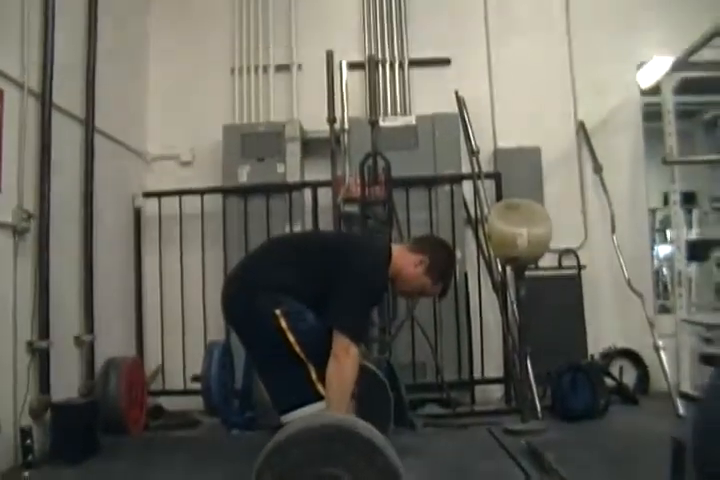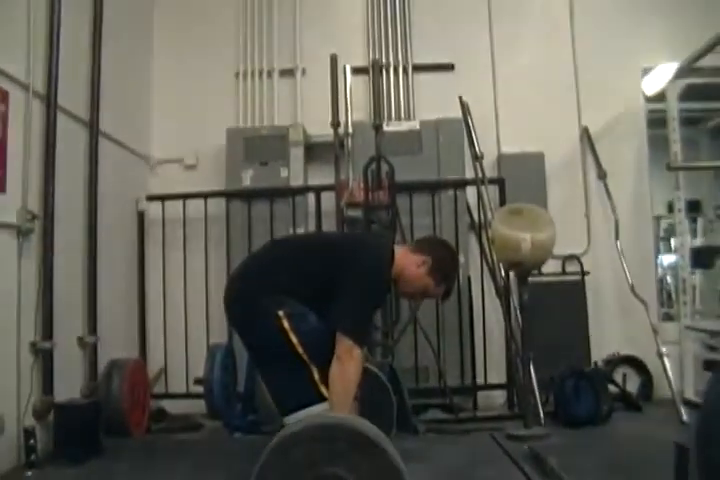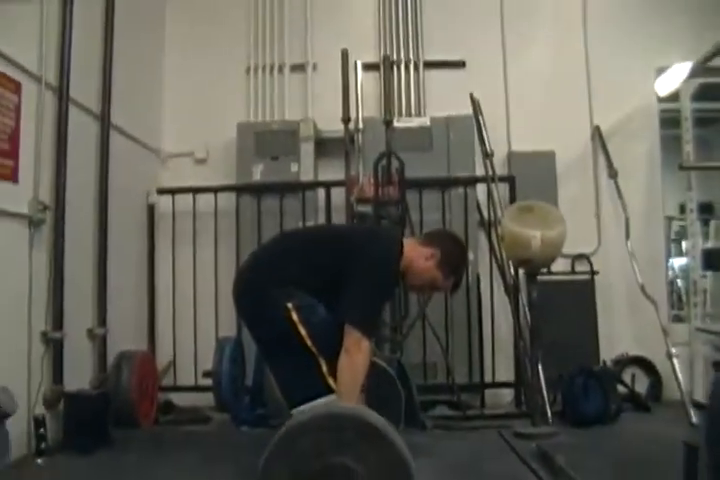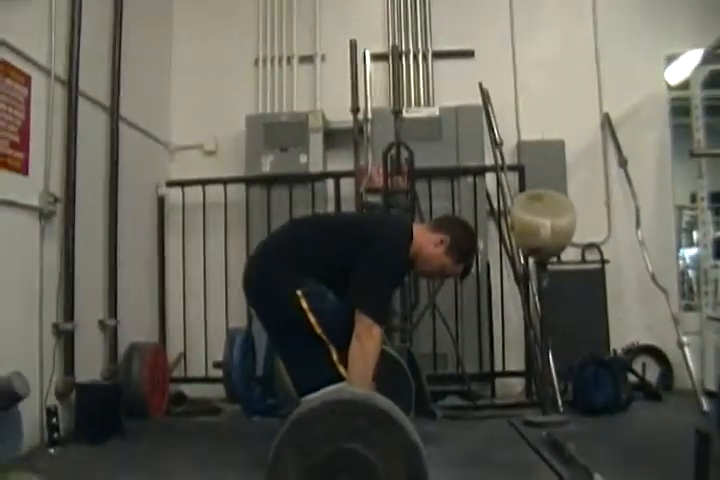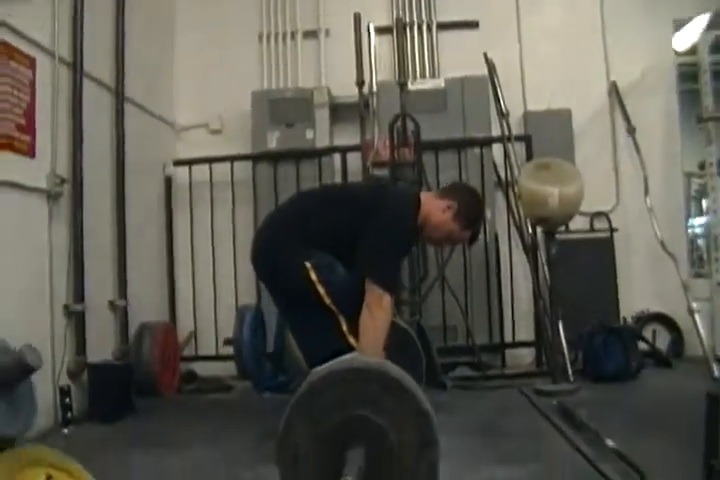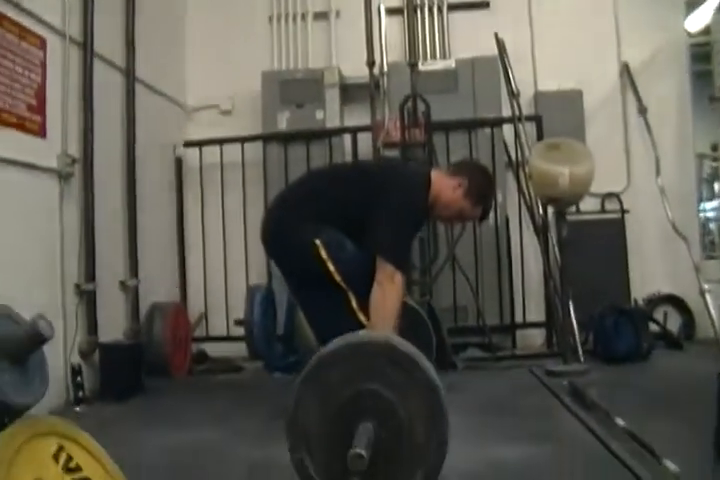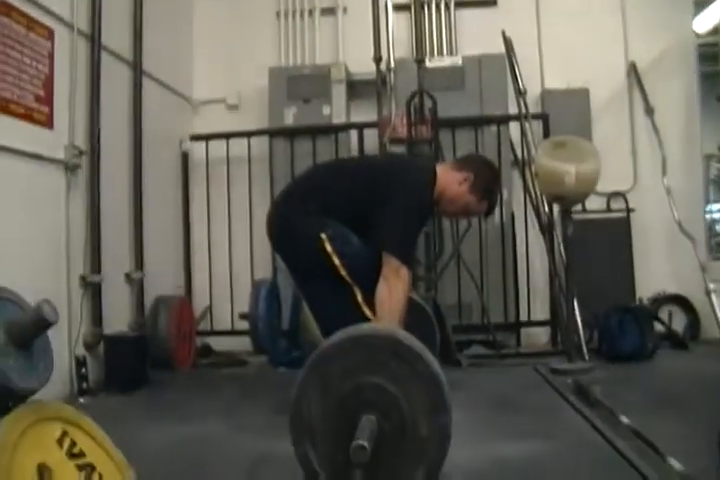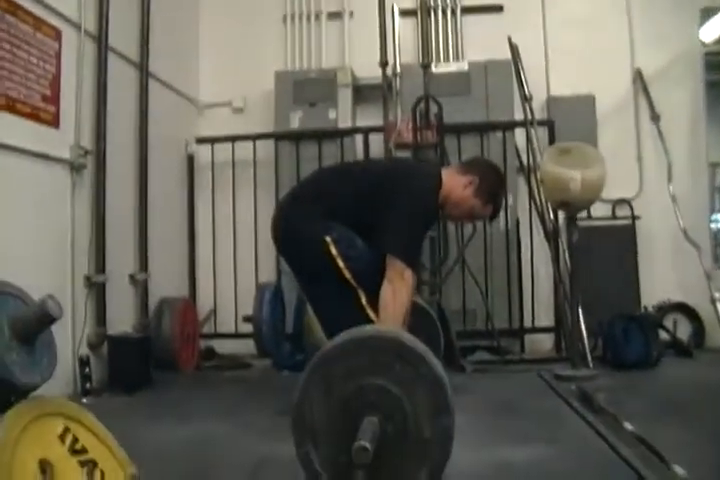
dt=0.1s
person 1, frame 1
left shoulder: (372, 259)
right shoulder: (368, 268)
left elbow: (343, 347)
right elbow: (344, 351)
left hip: (253, 292)
right hip: (255, 293)
right knee: (315, 396)
person 1, frame 2
left shoulder: (374, 260)
right shoulder: (370, 269)
left elbow: (348, 350)
right elbow: (347, 353)
left hip: (258, 293)
right hip: (259, 295)
right knee: (316, 399)
person 1, frame 3
left shoulder: (383, 252)
right shoulder: (379, 260)
left elbow: (356, 341)
right elbow: (355, 345)
left hip: (267, 285)
right hip: (268, 286)
right knee: (324, 390)
person 1, frame 4
left shoulder: (392, 239)
right shoulder: (389, 247)
left elbow: (369, 328)
right elbow: (366, 332)
left hip: (276, 272)
right hip: (277, 274)
right knee: (336, 381)
person 1, frame 5
left shoulder: (400, 208)
right shoulder: (397, 216)
left elbow: (379, 298)
right elbow: (376, 301)
left hip: (285, 245)
right hip: (285, 246)
right knee: (345, 353)
person 1, frame 6
left shoulder: (411, 187)
right shoulder: (407, 194)
left elbow: (392, 275)
right elbow: (387, 279)
left wrist: (388, 333)
left hip: (293, 225)
right hip: (295, 225)
right knee: (357, 328)
person 1, frame 7
left shoulder: (417, 181)
right shoulder: (413, 188)
left elbow: (397, 270)
right elbow: (393, 274)
left hip: (299, 218)
right hip: (301, 218)
right knee: (362, 323)
person 1, frame 8
left shoulder: (422, 186)
right shoulder: (418, 191)
left elbow: (404, 271)
right elbow: (397, 276)
left wrist: (398, 331)
left hip: (304, 221)
right hip: (306, 222)
right knee: (366, 324)
